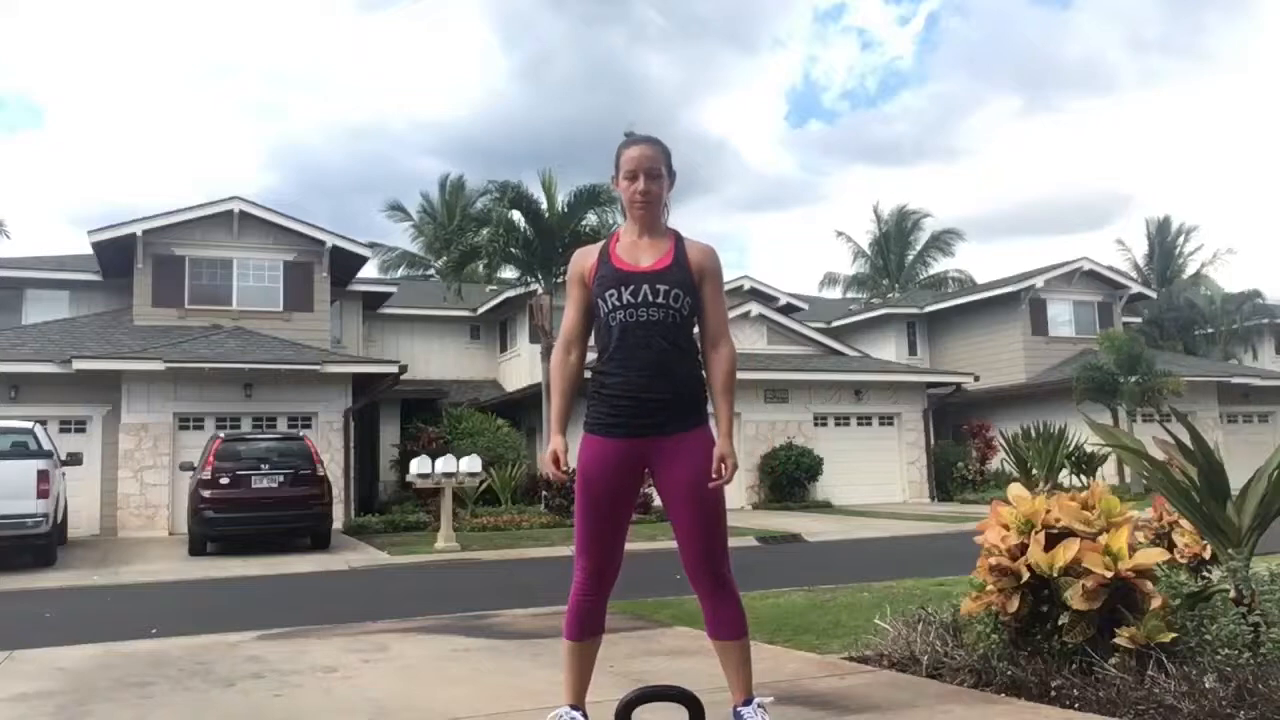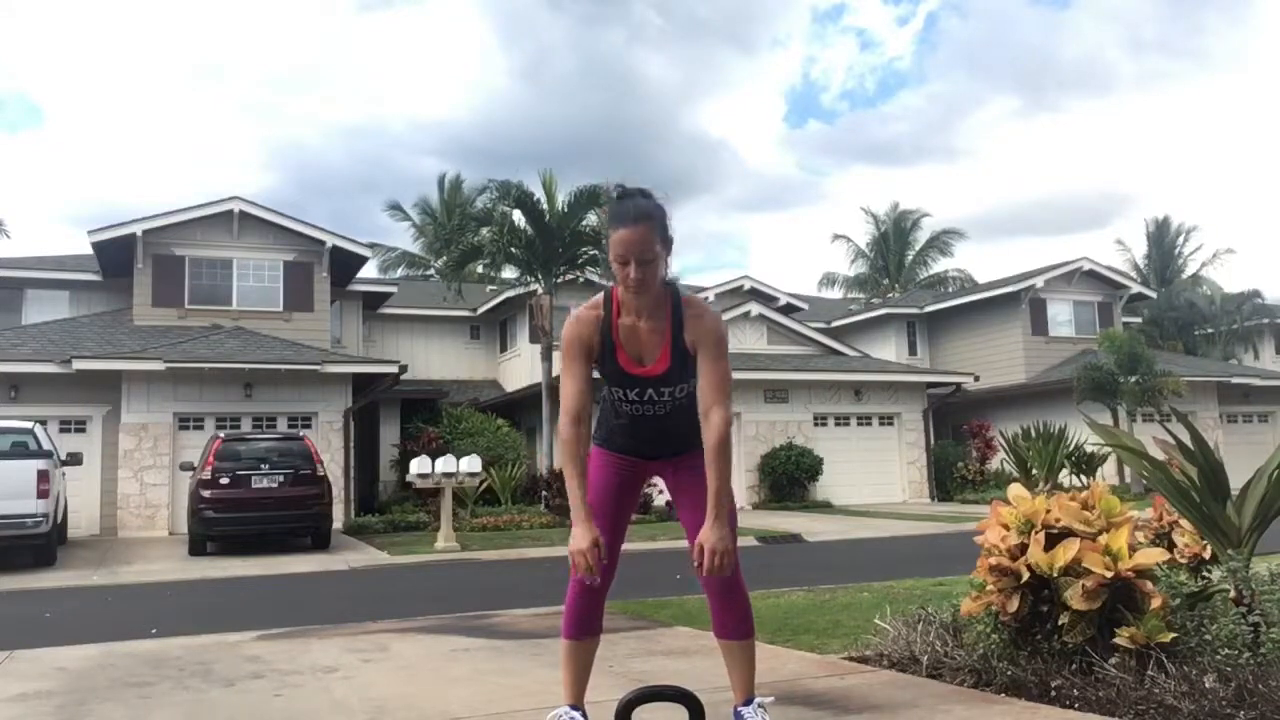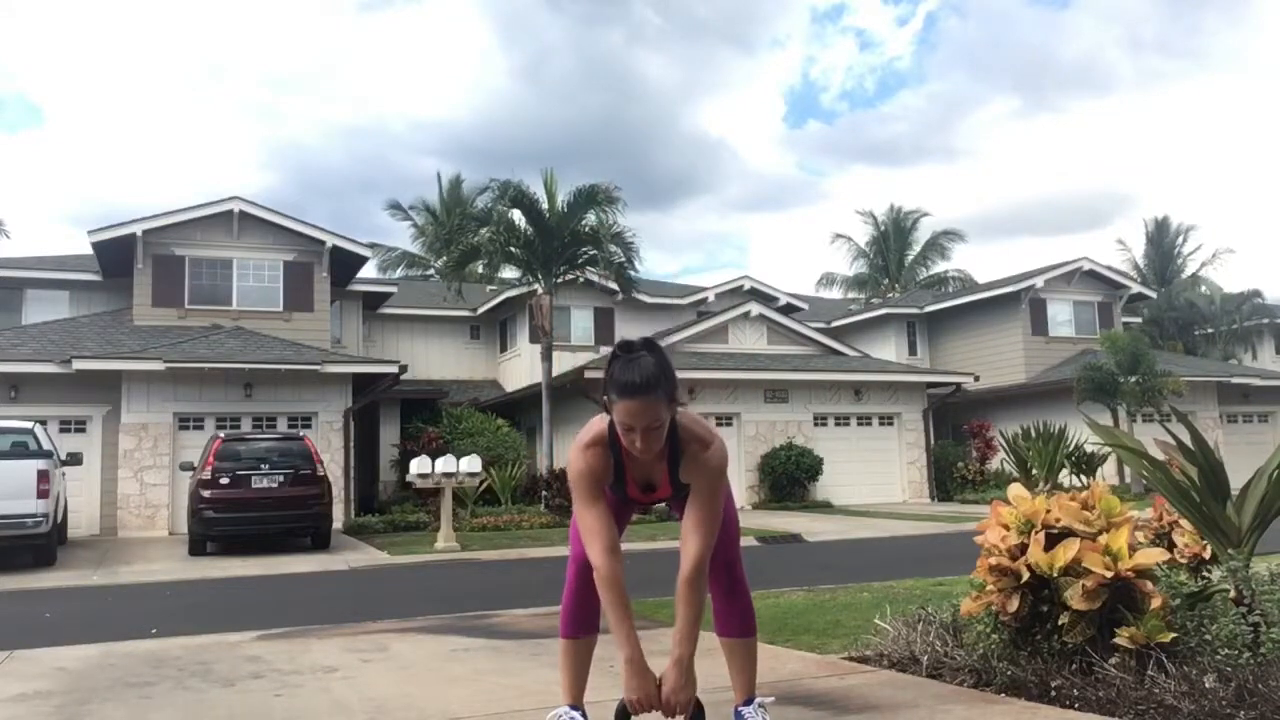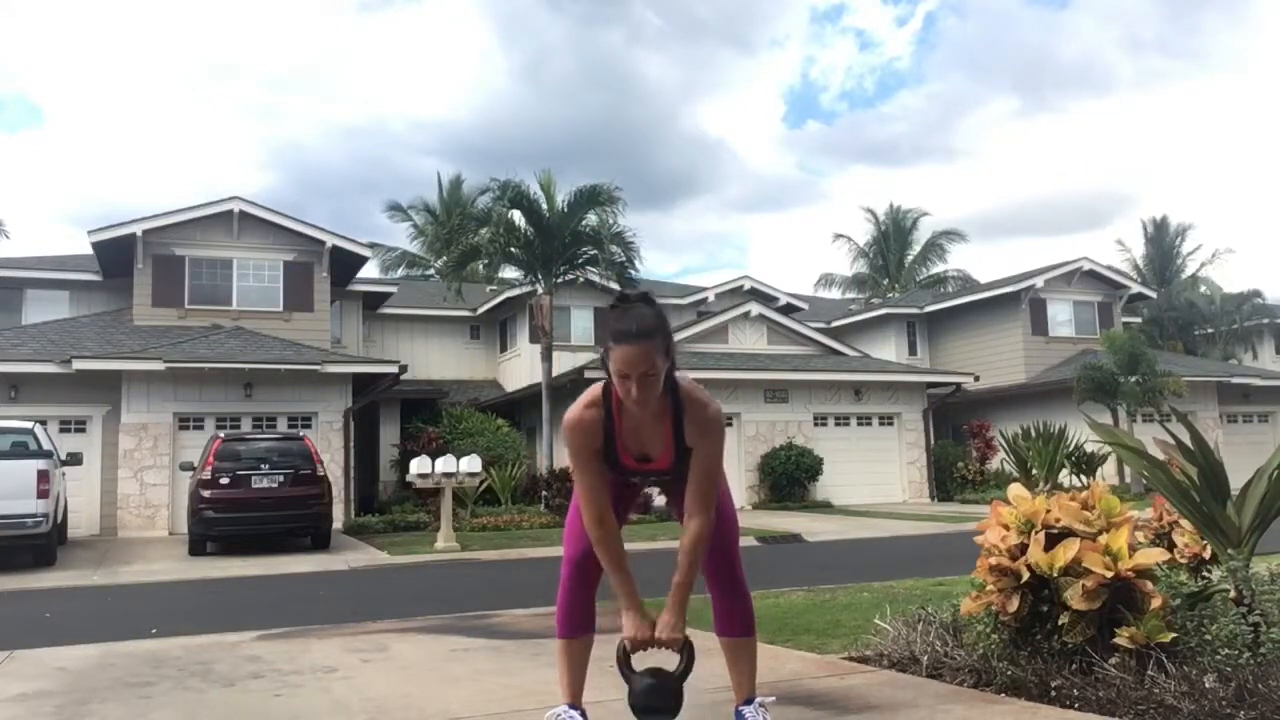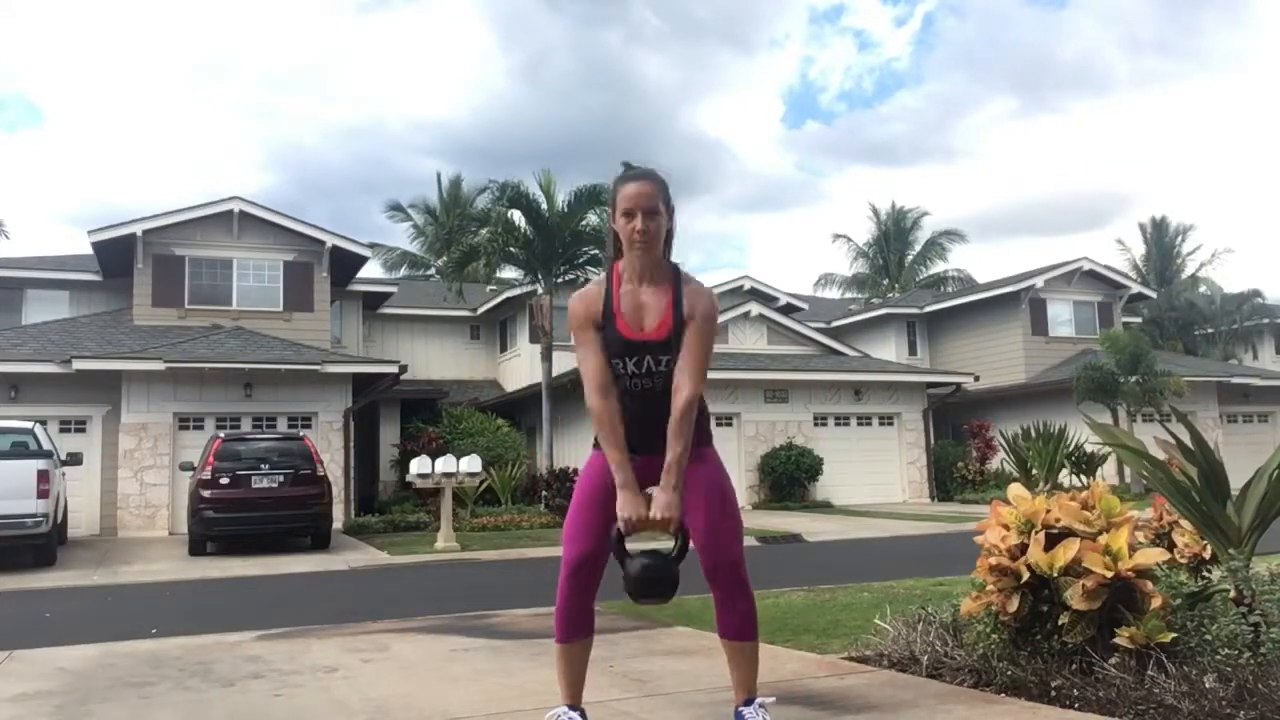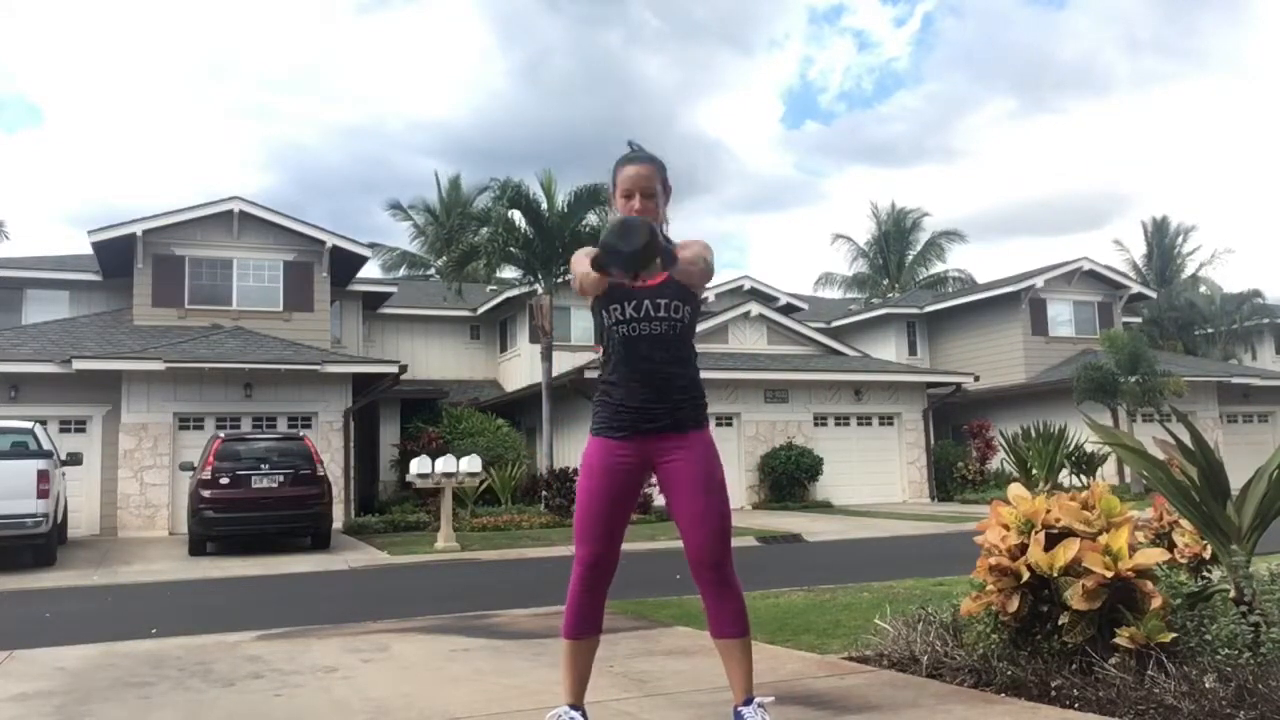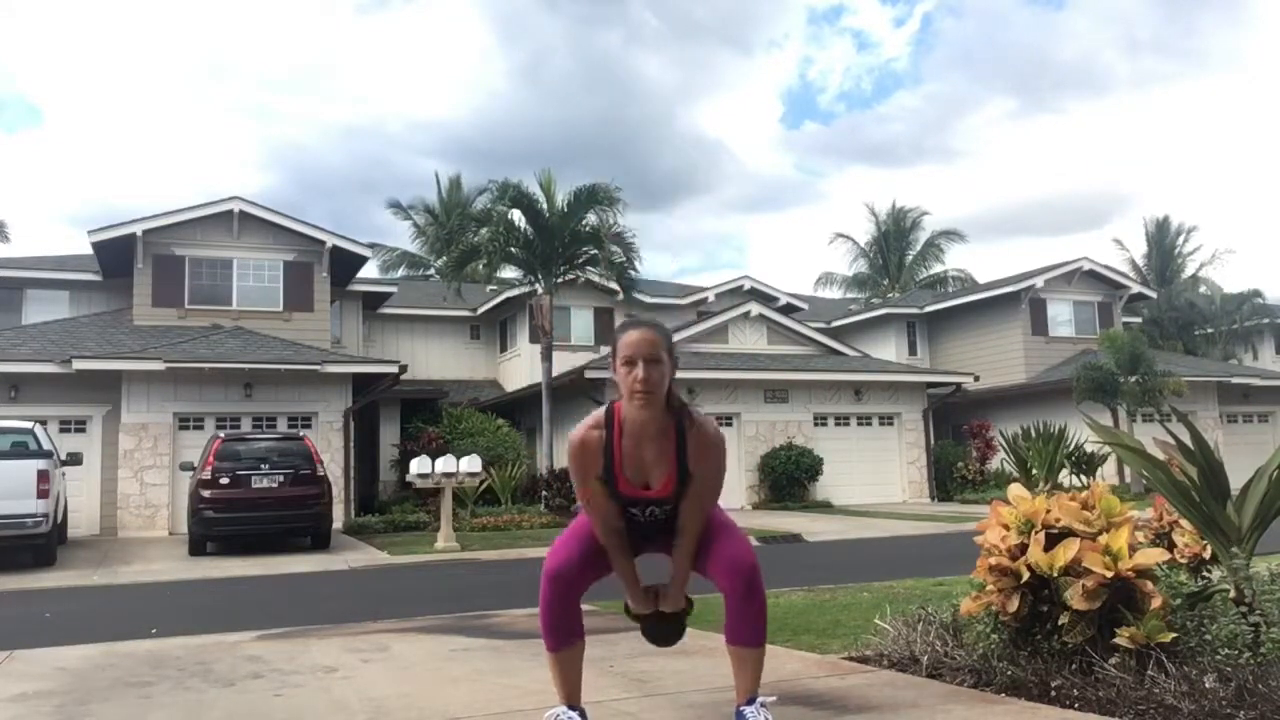
dt=0.7s
person 1, frame 1
left shoulder: (698, 257)
right shoulder: (588, 260)
left elbow: (718, 347)
right elbow: (569, 348)
left wrist: (725, 433)
right wrist: (556, 430)
left hip: (683, 432)
right hip: (607, 433)
left knee: (711, 572)
right knee: (592, 574)
person 1, frame 2
left shoulder: (701, 320)
right shoulder: (584, 324)
left elbow: (716, 417)
right elbow: (571, 422)
left wrist: (717, 518)
right wrist: (581, 521)
left hip: (687, 449)
right hip: (617, 450)
left knee: (722, 569)
right knee: (588, 575)
person 1, frame 3
left shoulder: (705, 449)
right shoulder: (588, 452)
left elbow: (694, 564)
right elbow: (605, 562)
left wrist: (681, 663)
right wrist: (632, 664)
left hip: (688, 481)
right hip: (614, 483)
left knee: (725, 568)
right knee: (582, 568)
person 1, frame 4
left shoulder: (703, 413)
right shoulder: (582, 418)
left elbow: (699, 518)
right elbow: (598, 516)
left wrist: (676, 606)
right wrist: (629, 604)
left hip: (684, 472)
right hip: (614, 475)
left knee: (726, 569)
right knee: (577, 566)
person 1, frame 5
left shoulder: (695, 298)
right shoulder: (588, 302)
left elbow: (686, 396)
right elbow: (600, 399)
left wrist: (671, 487)
right wrist: (626, 487)
left hip: (688, 448)
right hip: (615, 452)
left knee: (727, 569)
right knee: (577, 567)
person 1, frame 6
left shoulder: (691, 254)
right shoulder: (593, 260)
left elbow: (694, 267)
right elbow: (584, 279)
left wrist: (660, 256)
left hip: (683, 433)
right hip: (614, 433)
left knee: (713, 566)
right knee: (590, 567)
person 1, frame 7
left shoulder: (703, 436)
right shoulder: (587, 439)
left elbow: (690, 528)
right elbow: (608, 527)
left wrist: (676, 587)
right wrist: (633, 590)
left hip: (682, 520)
right hip: (619, 523)
left knee: (743, 573)
right knee: (558, 575)
